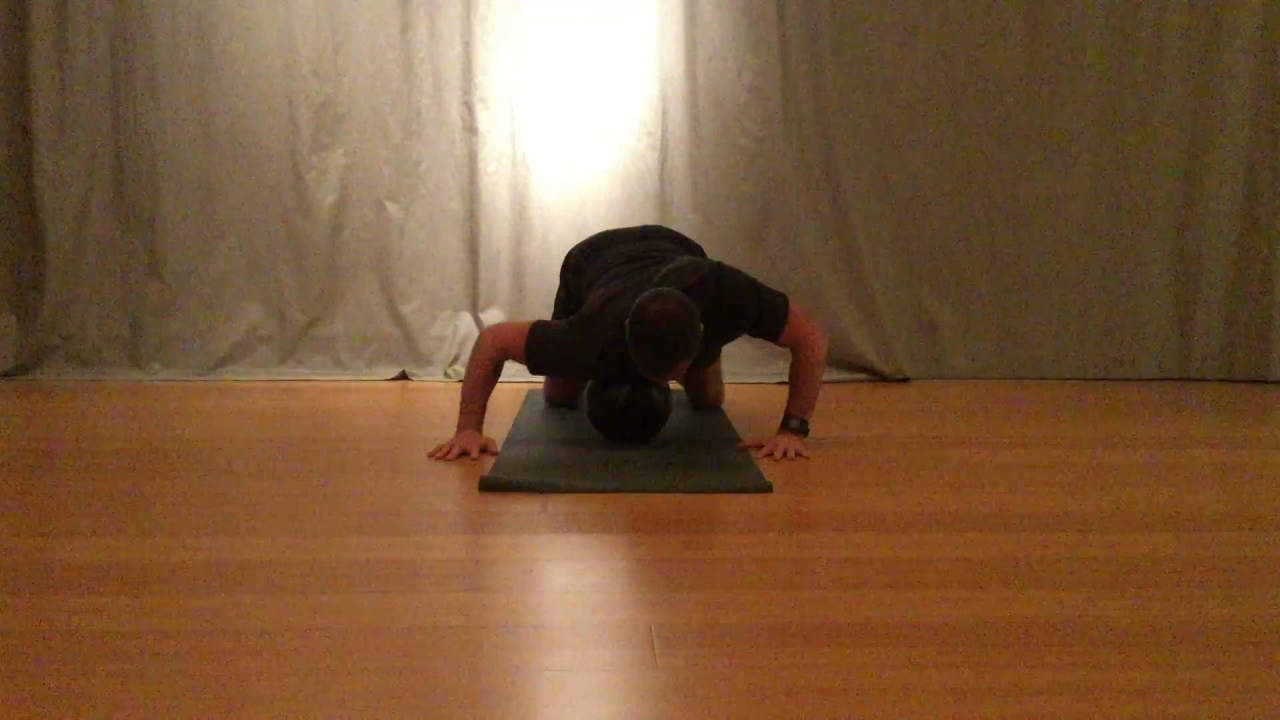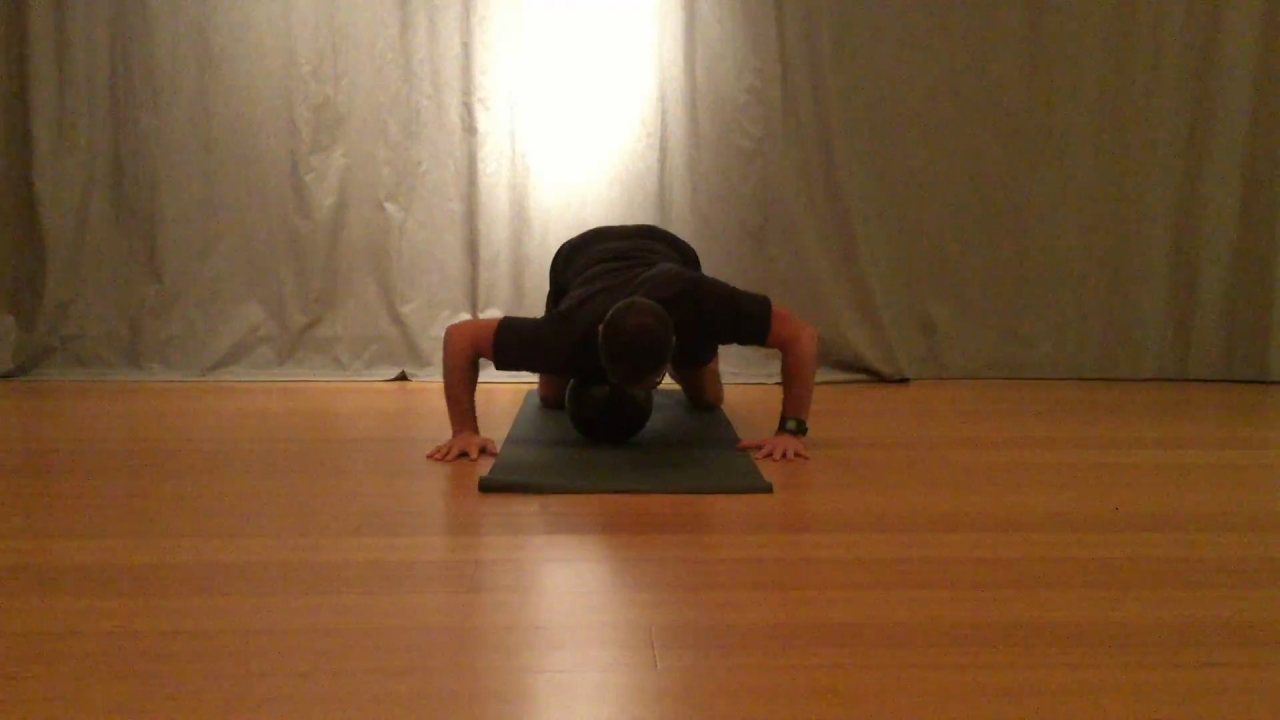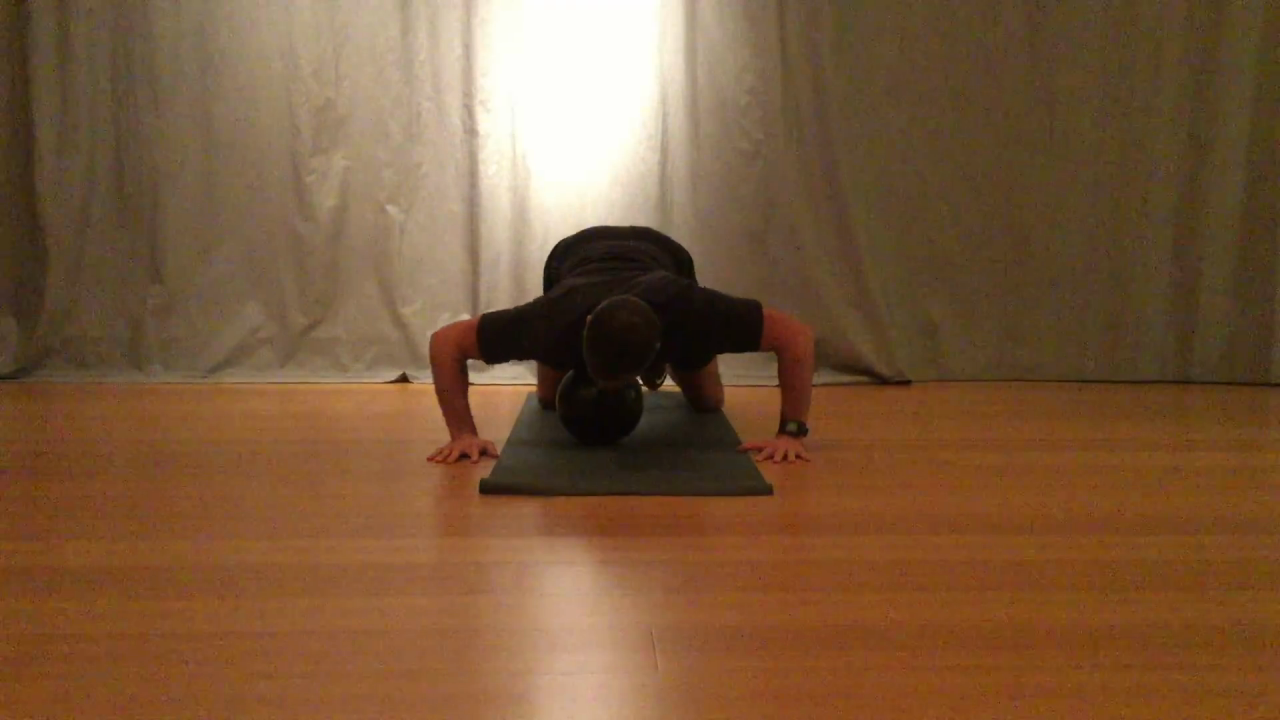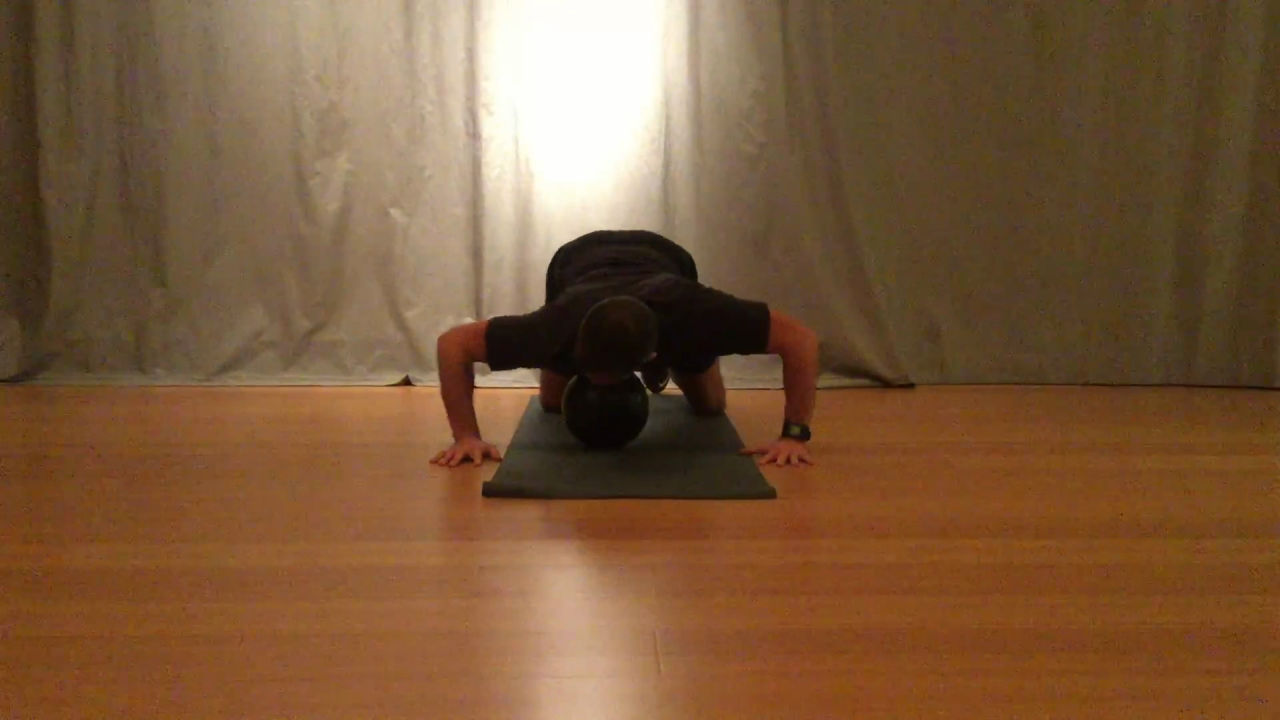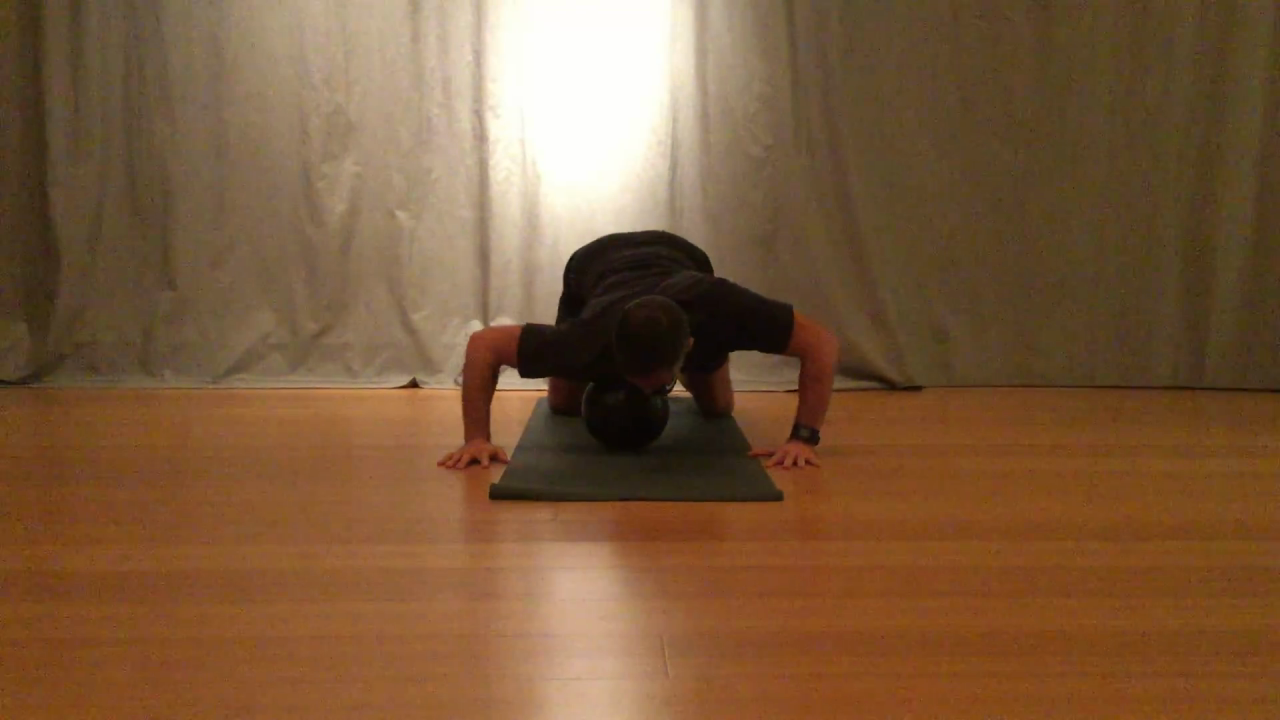
dt=0.4s
person 1, frame 1
left shoulder: (720, 291)
right shoulder: (595, 338)
left elbow: (812, 339)
right elbow: (491, 340)
left wrist: (793, 428)
right wrist: (469, 428)
left hip: (674, 254)
right hip: (591, 262)
left knee: (709, 399)
right knee: (559, 397)
person 1, frame 2
left shoulder: (696, 302)
right shoulder: (570, 333)
left elbow: (802, 337)
right elbow: (458, 337)
left wrist: (791, 429)
right wrist: (465, 430)
left hip: (666, 255)
right hip: (581, 258)
left knee: (708, 398)
right knee: (552, 398)
left ankle: (673, 369)
person 1, frame 3
left shoulder: (685, 308)
right shoulder: (554, 321)
left elbow: (797, 337)
right elbow: (444, 342)
left wrist: (791, 431)
right wrist: (462, 433)
left hip: (660, 256)
left knee: (708, 401)
right knee: (550, 399)
left ankle: (665, 366)
person 1, frame 4
left shoulder: (690, 311)
right shoulder: (560, 327)
left elbow: (802, 341)
right elbow: (452, 343)
left wrist: (794, 434)
right wrist: (466, 435)
left hip: (662, 260)
right hip: (578, 261)
left knee: (710, 403)
right knee: (553, 402)
left ankle: (667, 370)
person 1, frame 5
left shoulder: (717, 307)
right shoulder: (592, 338)
left elbow: (822, 345)
right elbow: (482, 344)
left wrist: (804, 437)
right wrist: (476, 438)
left hip: (679, 260)
right hip: (593, 266)
left knee: (718, 406)
right knee: (562, 405)
left ankle: (686, 380)
